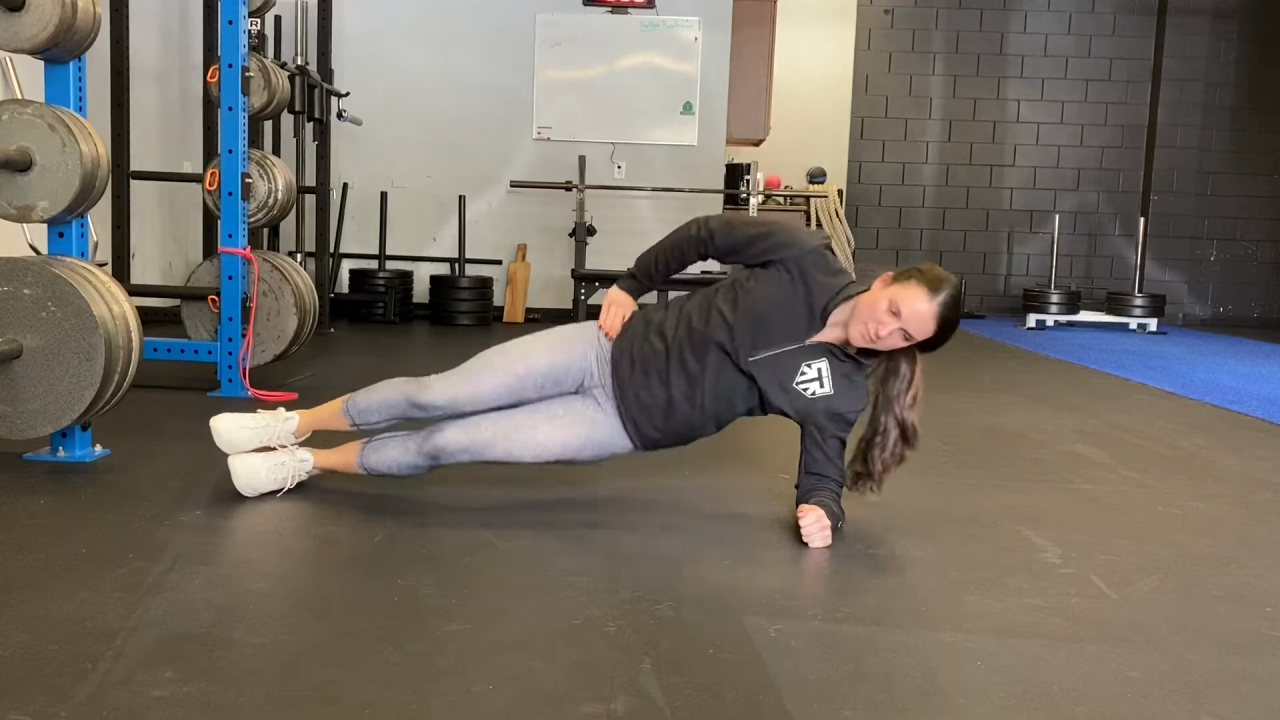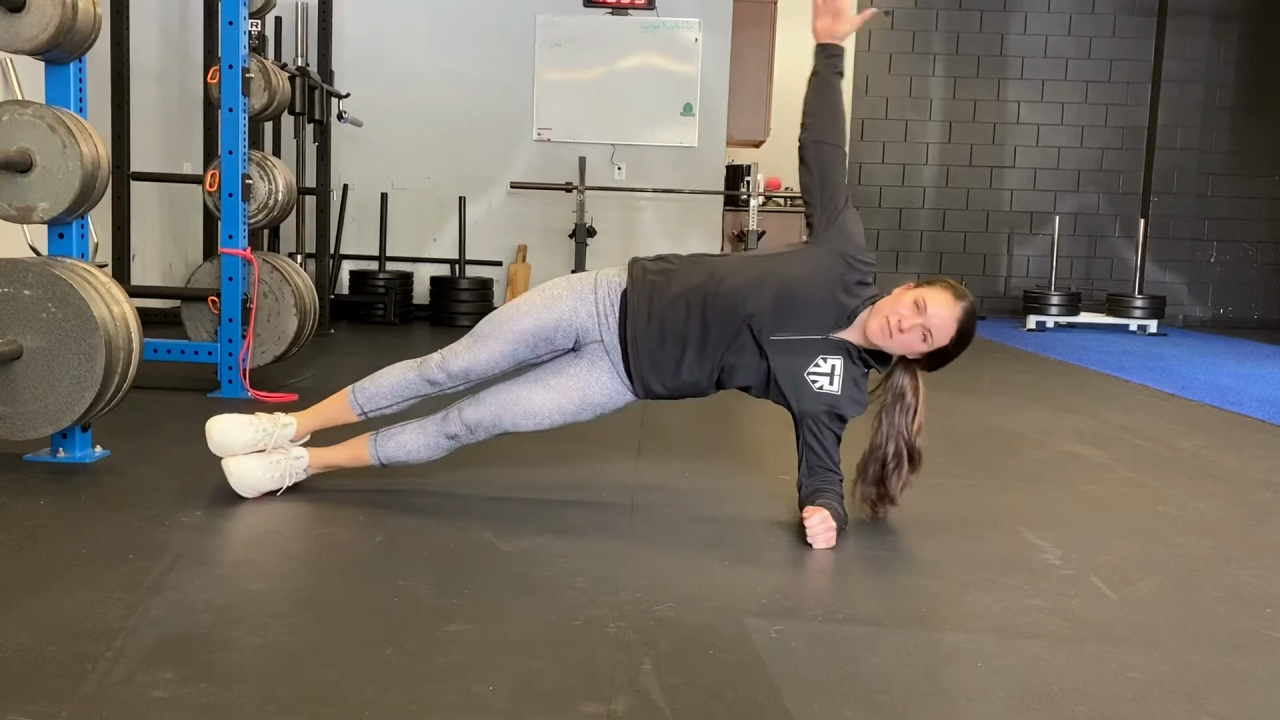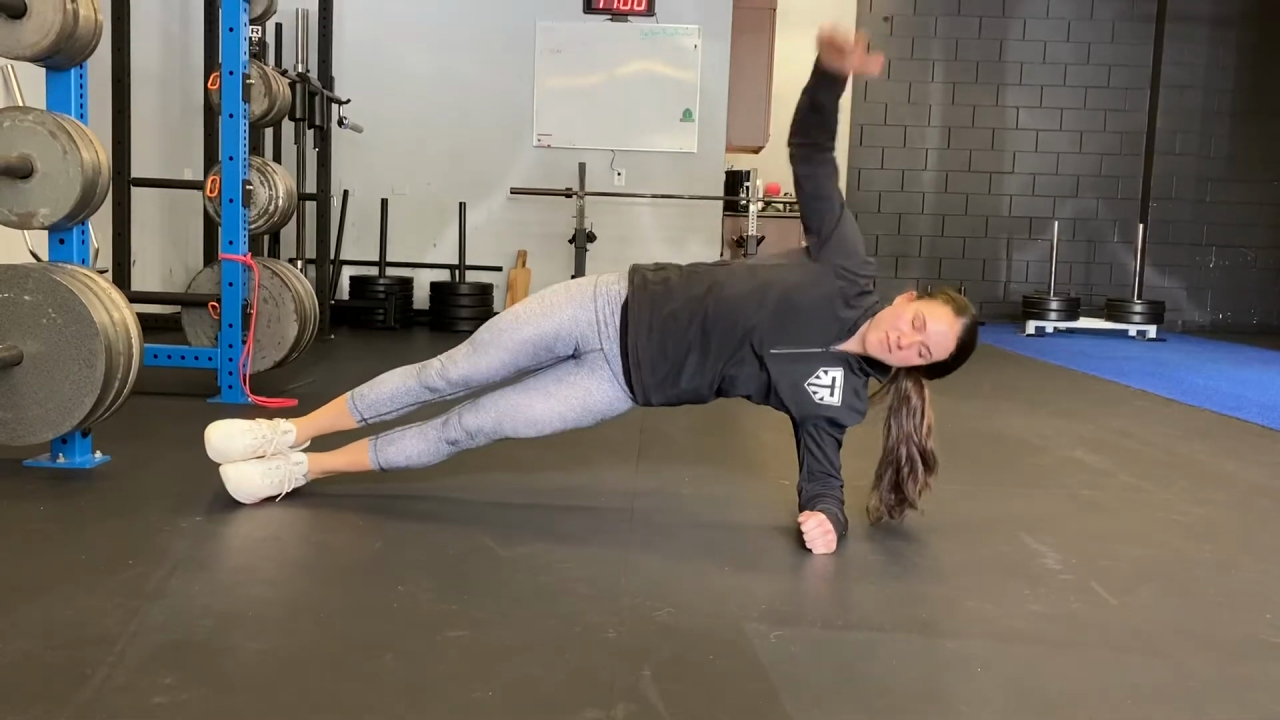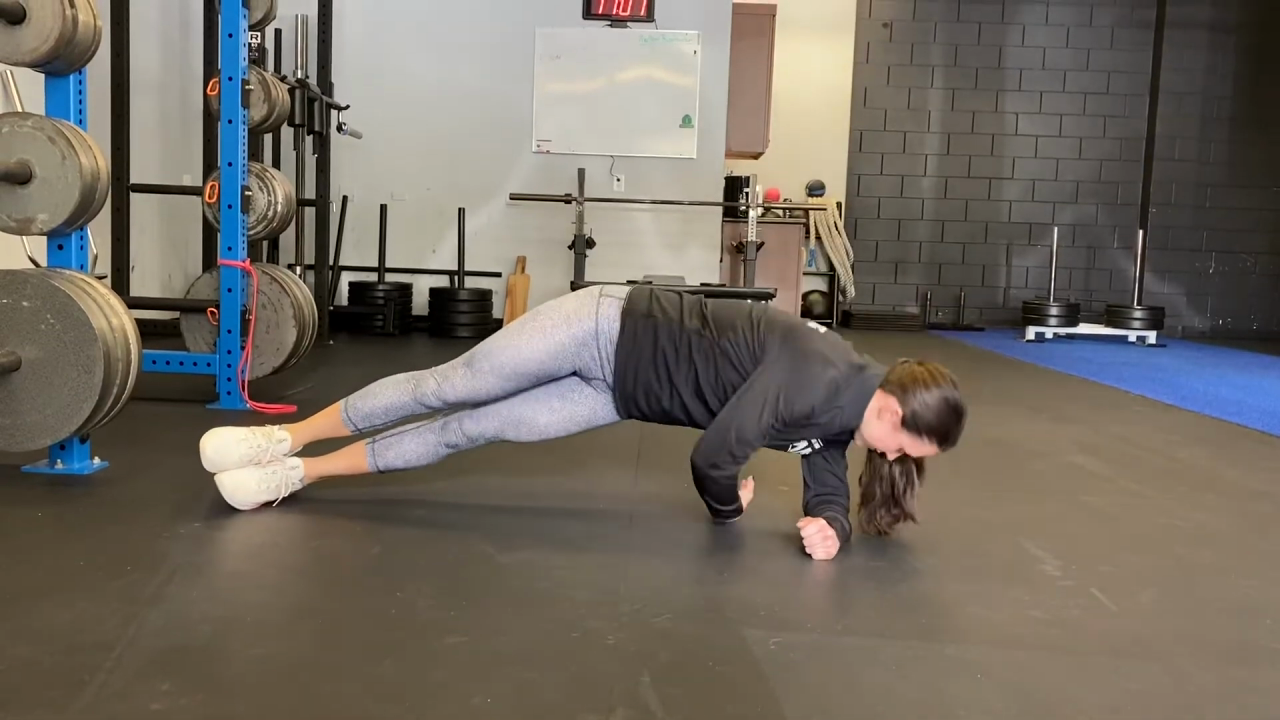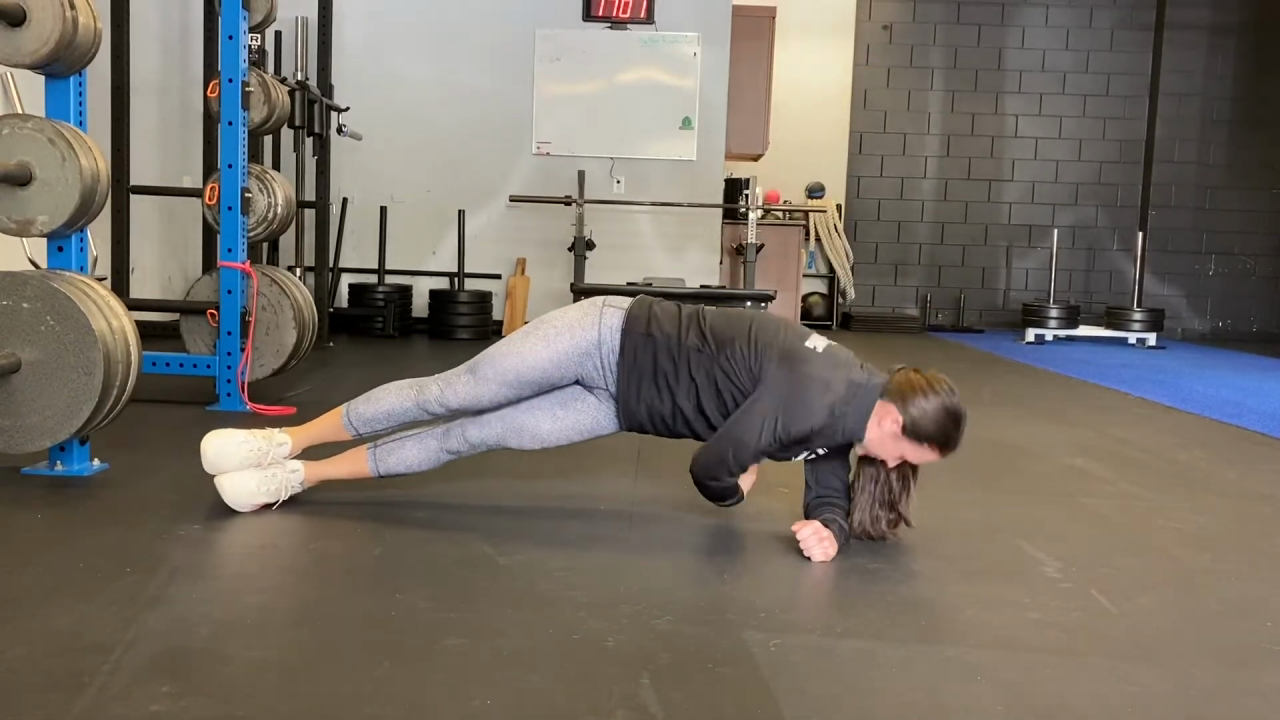
dt=0.7s
person 1, frame 1
left shoulder: (843, 390)
right shoulder: (808, 260)
left elbow: (824, 468)
right elbow: (704, 234)
left wrist: (820, 507)
right wrist: (628, 288)
left hip: (629, 421)
right hip: (612, 349)
left knee: (450, 444)
right knee: (437, 395)
left ankle: (304, 465)
right ankle: (293, 422)
person 1, frame 2
left shoulder: (835, 386)
right shoulder: (849, 263)
left elbow: (821, 460)
right elbow: (821, 149)
left wrist: (822, 511)
left hip: (626, 374)
right hip: (614, 299)
left knee: (468, 423)
right knee: (447, 370)
left ankle: (302, 464)
right ankle: (288, 427)
person 1, frame 3
left shoulder: (838, 396)
right shoulder: (848, 276)
left elbow: (821, 467)
right elbow: (810, 156)
left wrist: (821, 516)
right wrist: (832, 68)
left hip: (626, 381)
right hip: (614, 309)
left knee: (466, 427)
right knee: (444, 378)
left ankle: (302, 470)
right ankle: (290, 435)
person 1, frame 4
left shoulder: (838, 415)
right shoulder: (819, 374)
left elbow: (824, 477)
right elbow: (712, 461)
left wrist: (828, 525)
right wrist: (729, 509)
left hip: (616, 396)
right hip: (609, 328)
left knee: (468, 431)
right knee: (445, 388)
left ankle: (297, 475)
right ankle: (283, 438)
person 1, frame 5
left shoulder: (847, 416)
right shoulder: (819, 393)
left elbow: (827, 480)
right elbow: (711, 470)
left wrist: (825, 525)
right wrist: (735, 490)
left hip: (619, 406)
right hip: (612, 338)
left knee: (468, 437)
right knee: (448, 395)
left ankle: (300, 476)
right ankle: (286, 438)
